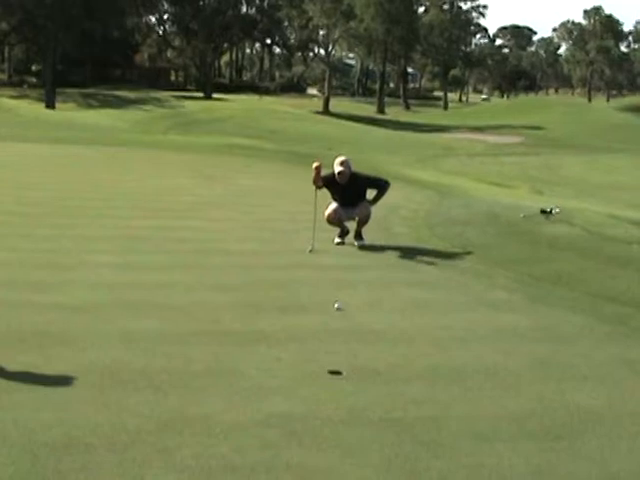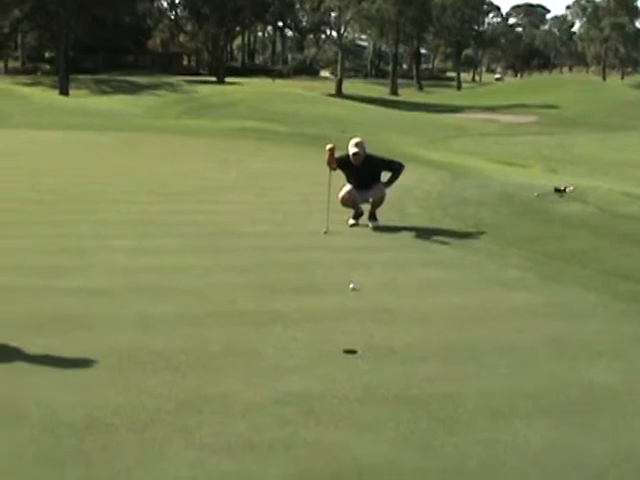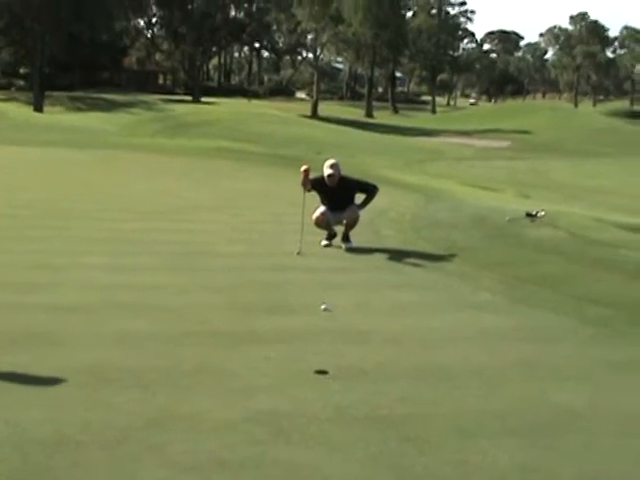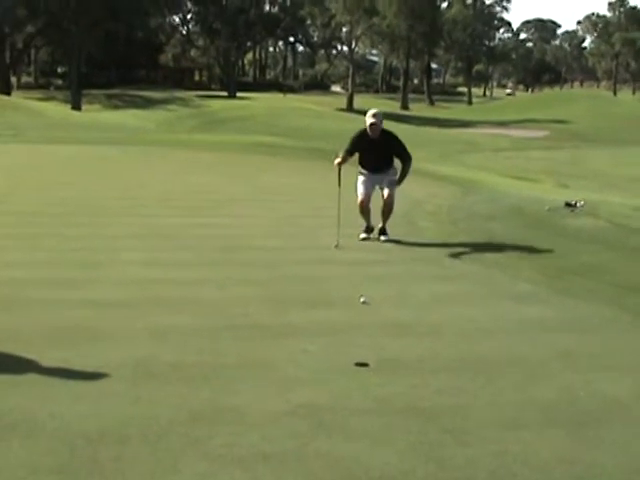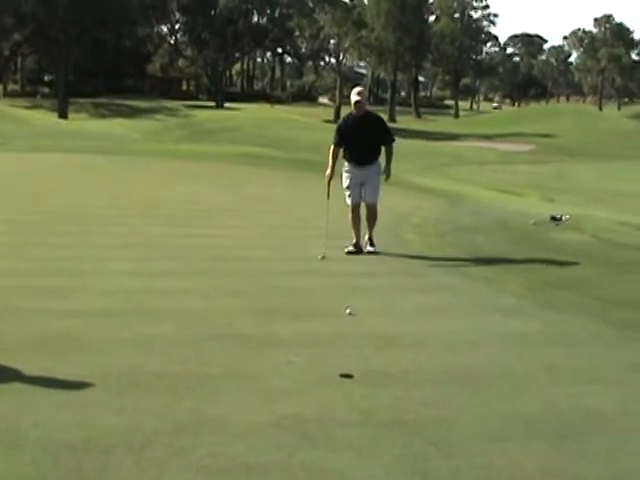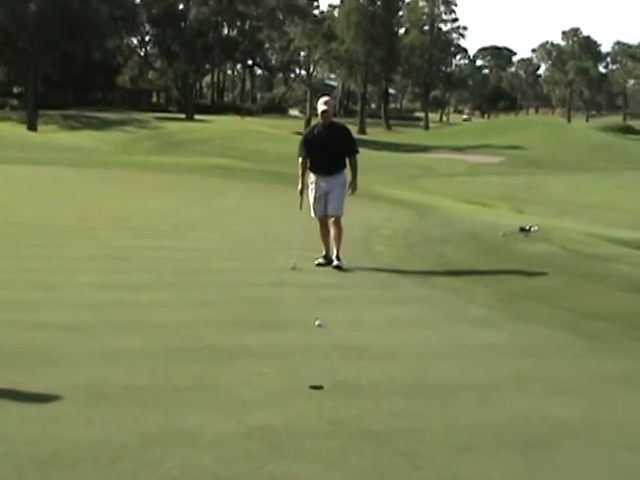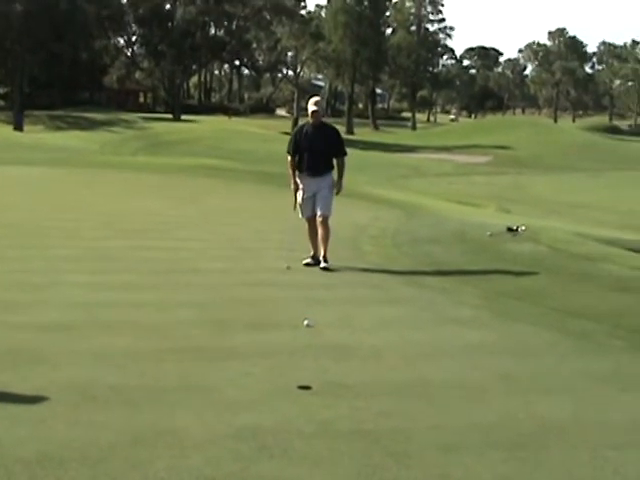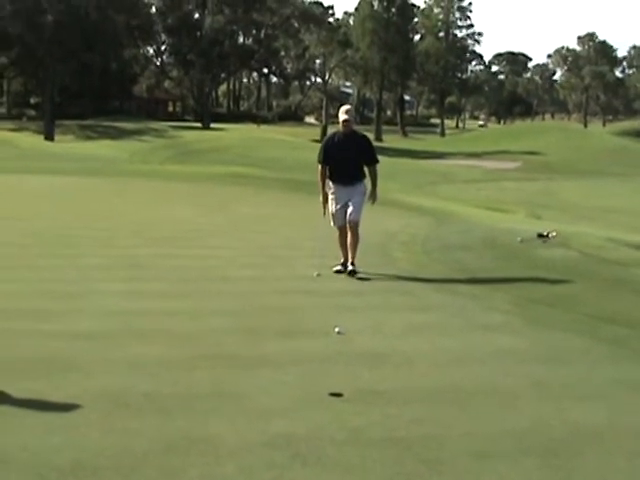
dt=0.5s
person 1, frame 1
left shoulder: (360, 179)
right shoulder: (331, 178)
left elbow: (385, 184)
right elbow: (317, 184)
left wrist: (373, 201)
right wrist: (317, 172)
left hip: (358, 207)
right hip: (340, 207)
left knee: (365, 211)
right knee: (329, 215)
left ankle: (358, 232)
right ankle: (343, 230)
person 1, frame 2
left shoulder: (374, 161)
right shoulder: (345, 160)
left elbow: (399, 167)
right elbow: (332, 165)
left wrist: (387, 184)
right wrist: (330, 154)
left hip: (372, 189)
right hip: (354, 190)
left knee: (380, 193)
right knee: (343, 197)
left ankle: (372, 213)
right ankle: (358, 211)
person 1, frame 3
left shoulder: (349, 183)
right shoulder: (320, 181)
left elbow: (374, 189)
right elbow: (306, 186)
left wrist: (361, 205)
right wrist: (305, 175)
left hip: (346, 211)
right hip: (329, 211)
left knee: (354, 215)
right knee: (317, 219)
left ankle: (346, 234)
right ankle: (331, 232)
person 1, frame 4
left shoulder: (391, 139)
right shoulder: (359, 136)
left elbow: (407, 159)
right elbow: (347, 154)
left wrist: (400, 180)
right wrist: (340, 161)
left hip: (387, 173)
right hip: (366, 173)
left knee: (388, 198)
right knee: (362, 201)
left ankle: (383, 228)
right ankle: (368, 226)
person 1, frame 5
left shoulder: (377, 121)
right shoulder: (345, 122)
left elbow: (388, 144)
right elbow: (336, 147)
left wrist: (388, 166)
right wrist: (331, 168)
left hip: (372, 167)
right hip: (351, 168)
left knee: (371, 206)
right knee: (354, 207)
left ankle: (369, 238)
right ankle: (357, 243)
person 1, frame 6
left shoulder: (343, 131)
right shoulder: (310, 133)
left elbow: (352, 156)
right elbow: (303, 158)
left wrist: (354, 178)
right wrist: (301, 181)
left hip: (337, 179)
right hip: (317, 179)
left knee: (335, 218)
right knee: (322, 219)
left ankle: (337, 256)
right ankle: (326, 254)
person 1, frame 7
left shoulder: (332, 132)
right shoulder: (299, 131)
left elbow: (340, 158)
right elbow: (291, 157)
left wrist: (340, 179)
right wrist: (293, 179)
left hip: (325, 180)
right hip: (304, 180)
left knee: (322, 218)
right knee: (310, 219)
left ankle: (324, 257)
right ankle: (314, 254)
person 1, frame 8
left shoulder: (363, 141)
right shoulder: (330, 141)
left elbow: (372, 166)
right elbow: (322, 167)
left wrist: (374, 188)
right wrist: (322, 191)
left hip: (357, 188)
right hip: (336, 188)
left knee: (352, 224)
right knee: (341, 227)
left ankle: (352, 263)
right ankle: (344, 261)
